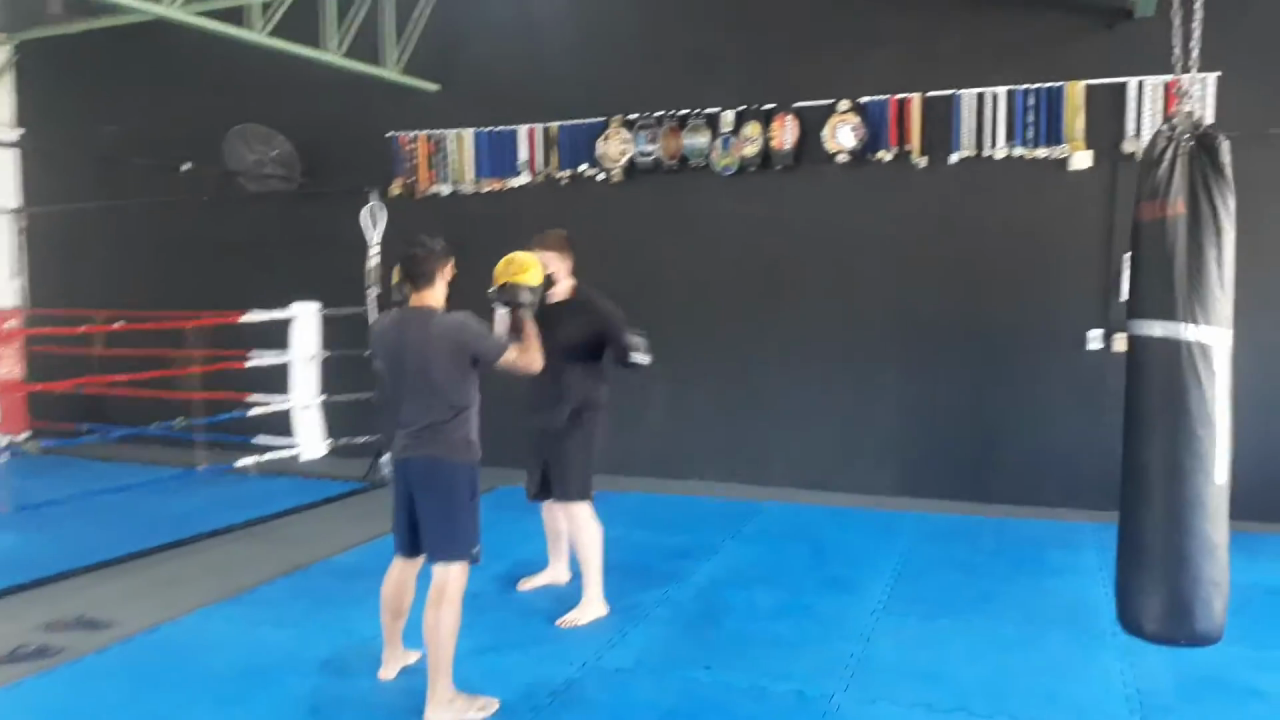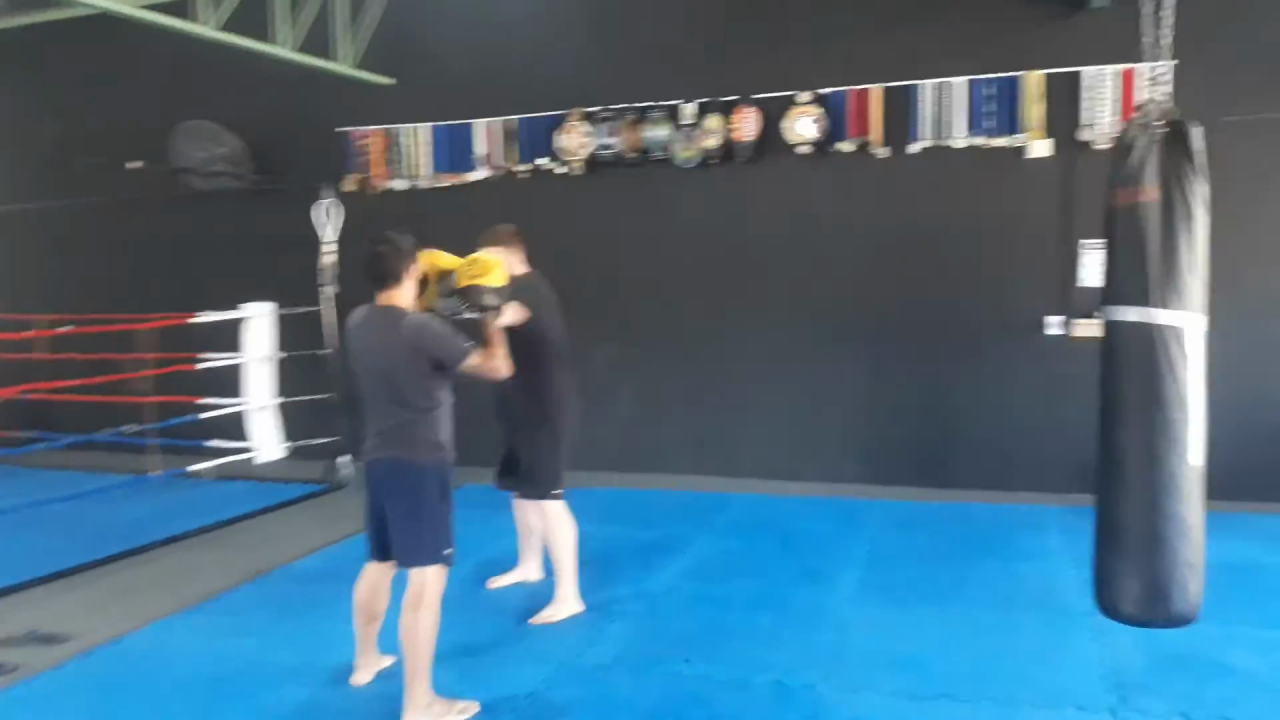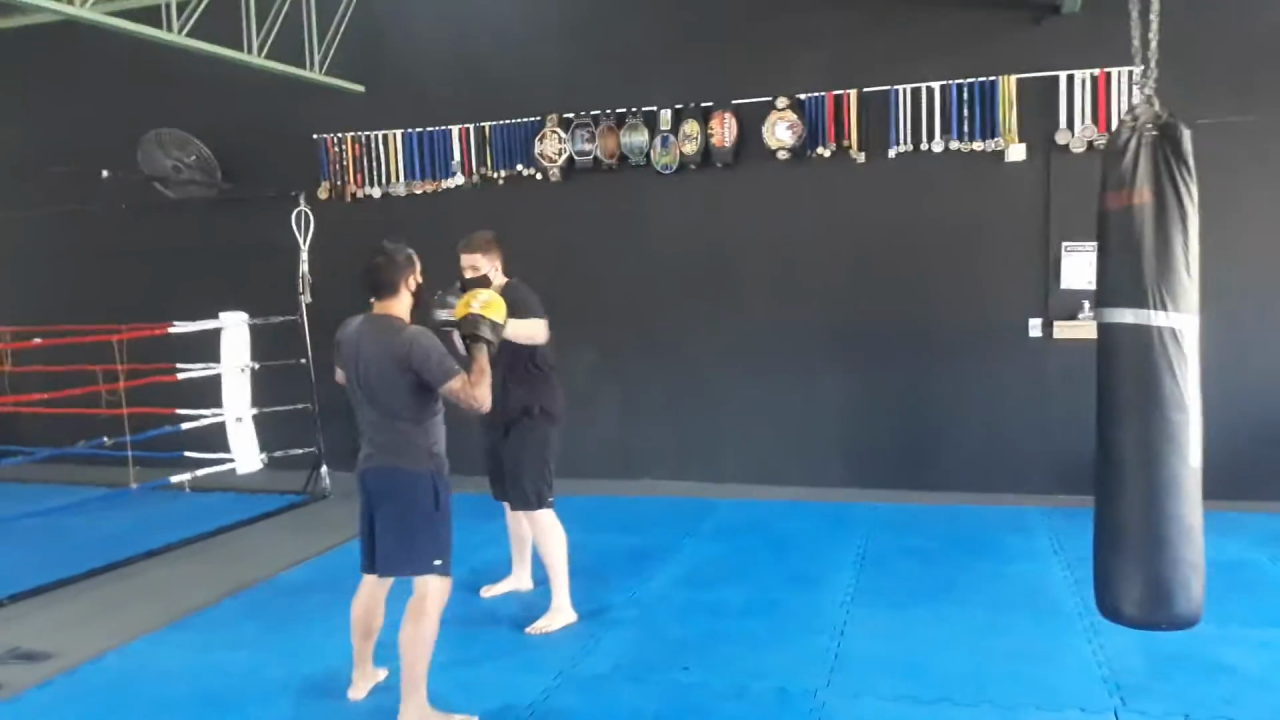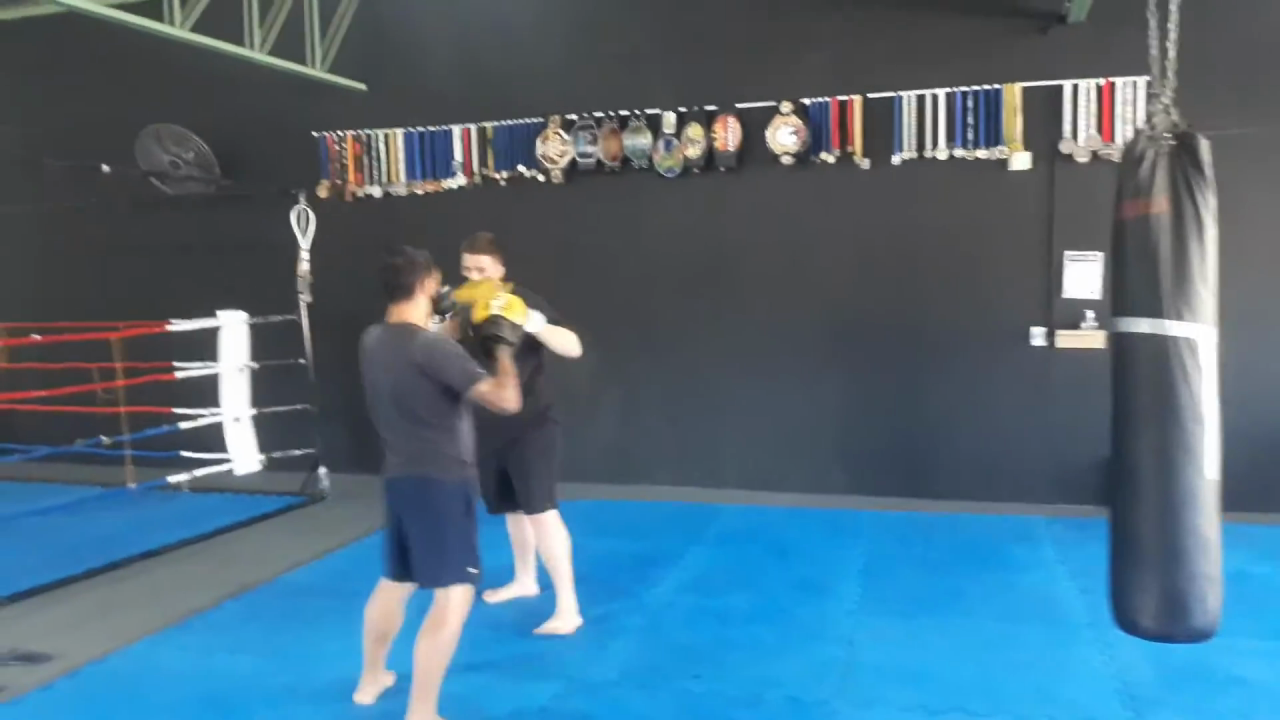
dt=0.2s
person 1, frame 1
left shoulder: (384, 327)
right shoulder: (459, 327)
right elbow: (531, 362)
right wrist: (524, 309)
left hip: (407, 457)
right hip: (448, 461)
left knee: (406, 559)
right knee: (450, 574)
left ankle: (392, 655)
person 1, frame 2
left shoulder: (358, 323)
right shoulder: (424, 328)
right elbow: (497, 368)
left wrist: (426, 298)
right wrist: (490, 313)
left hip: (378, 458)
right hip: (419, 463)
left knee: (379, 563)
right knee: (427, 577)
left ankle: (366, 661)
person 1, frame 3
left shoulder: (349, 332)
right shoulder: (415, 341)
right elbow: (477, 400)
right wrist: (480, 343)
left hip: (373, 469)
right hip: (414, 474)
left knee: (375, 577)
right knee: (430, 587)
left ankle: (362, 674)
person 1, frame 4
left shoulder: (372, 341)
right shoulder: (434, 348)
right elbow: (507, 401)
right wrist: (503, 344)
left hip: (400, 477)
right hip: (442, 482)
left knee: (394, 583)
right knee: (454, 597)
left ankle: (371, 678)
person 2, frame 1
left shoulder: (590, 305)
left elbow: (626, 344)
left wrist: (633, 349)
left hip: (578, 415)
right hip: (545, 413)
left knee: (573, 501)
right knee: (547, 495)
left ankle: (594, 597)
right ankle: (556, 567)
person 2, frame 2
left shoulder: (528, 287)
right shoulder: (512, 291)
left elbow: (507, 316)
left hip: (544, 407)
right hip: (521, 407)
left knee: (545, 496)
right knee: (519, 488)
left ankle: (569, 595)
right ankle: (528, 564)
person 2, frame 3
left shoulder: (517, 297)
left elbow: (537, 333)
left hip: (531, 415)
right hip: (503, 415)
left knee: (535, 506)
right knee: (511, 500)
left ankle: (562, 605)
right ankle: (520, 574)
person 2, frame 4
left shoulder: (524, 302)
left elbow: (573, 347)
left wrist: (534, 322)
right wrist: (447, 322)
left hip: (531, 423)
right hip: (489, 425)
left knee: (540, 510)
right knee: (510, 508)
left ankle: (568, 607)
right ankle: (525, 579)
